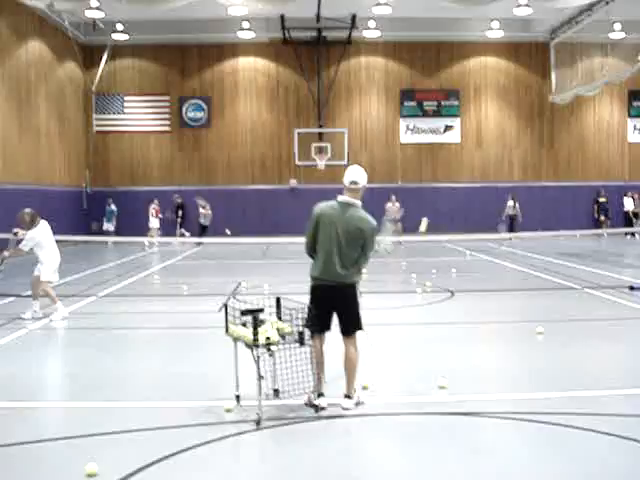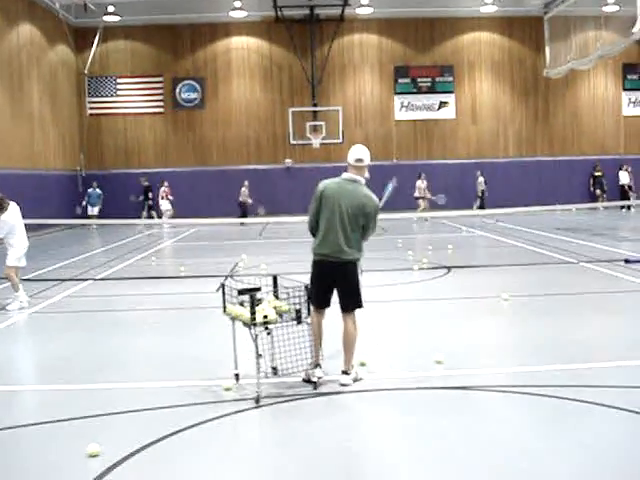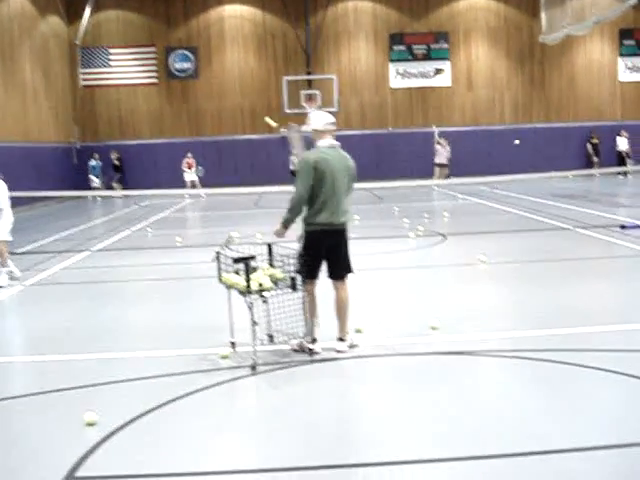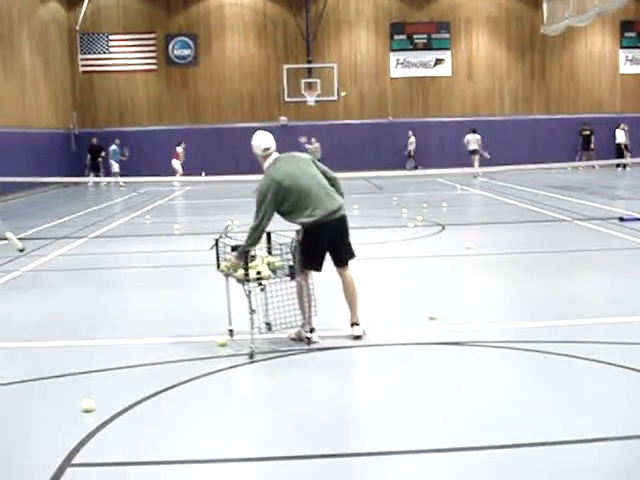
dt=1s
person 1, frame 1
left shoulder: (320, 210)
right shoulder: (368, 222)
left elbow: (309, 248)
right elbow: (364, 258)
left hip: (320, 283)
right hip: (347, 286)
left knee: (318, 338)
right knee: (350, 340)
left ankle: (318, 393)
right ankle: (350, 395)
person 1, frame 2
left shoulder: (324, 187)
right shoulder: (370, 200)
left elbow: (312, 225)
right elbow: (366, 235)
left hip: (321, 259)
right hip: (348, 262)
left knee: (317, 313)
right knee: (349, 316)
left ankle: (315, 366)
right ankle: (348, 371)
person 1, frame 3
left shoulder: (310, 157)
right shoulder: (348, 159)
left elbow: (300, 198)
left wrist: (284, 224)
left hip: (316, 230)
right hip: (339, 228)
left knee: (308, 284)
right knee: (340, 283)
left ankle: (311, 340)
right ankle: (343, 338)
person 1, frame 4
left shoulder: (268, 182)
right shoulder: (302, 157)
left elbow: (260, 223)
right elbow: (333, 179)
left wrist: (242, 253)
left hip: (314, 226)
right hip: (337, 217)
left knee: (303, 275)
right knee: (344, 270)
left ankle: (307, 329)
right ankle: (356, 323)
